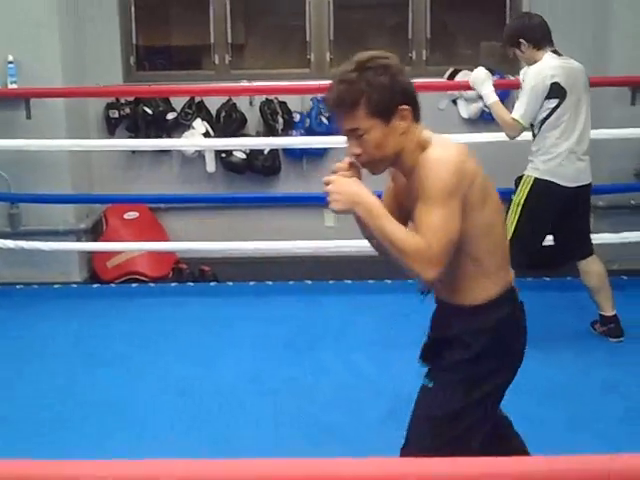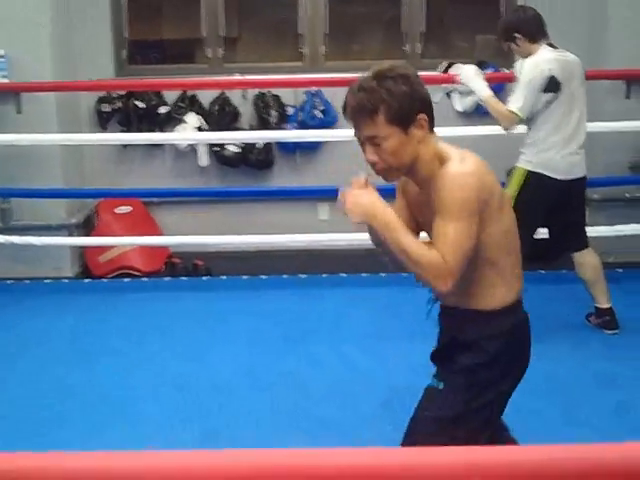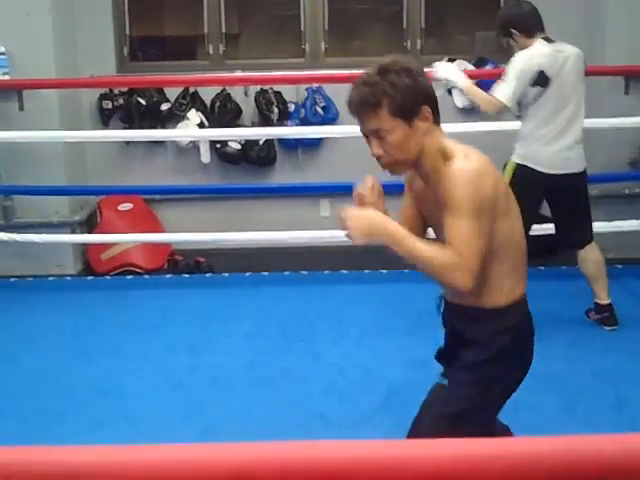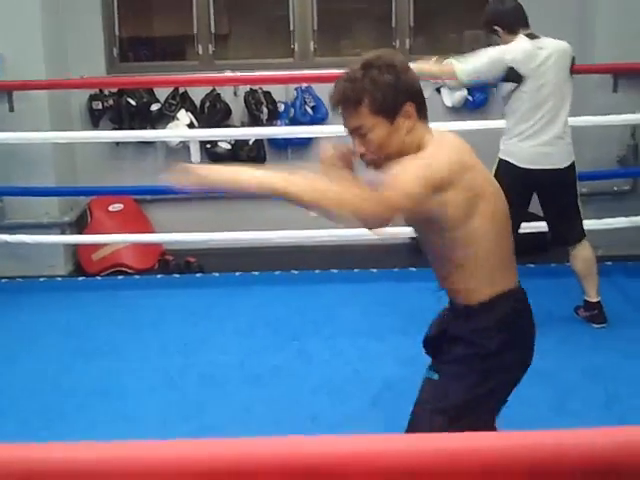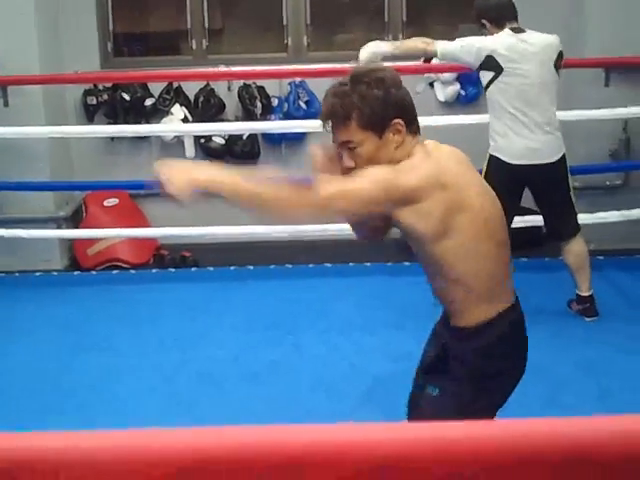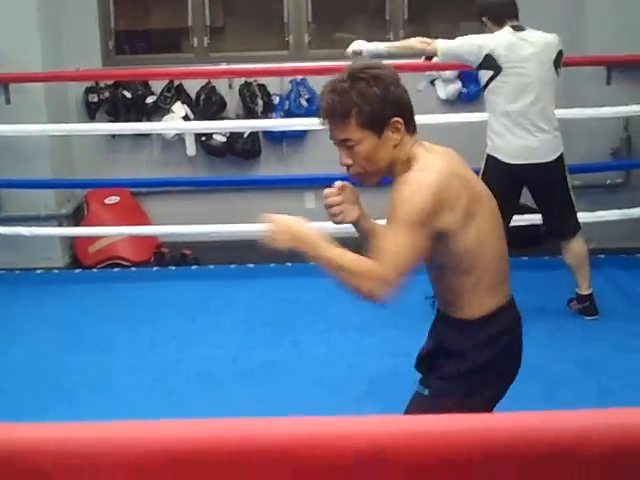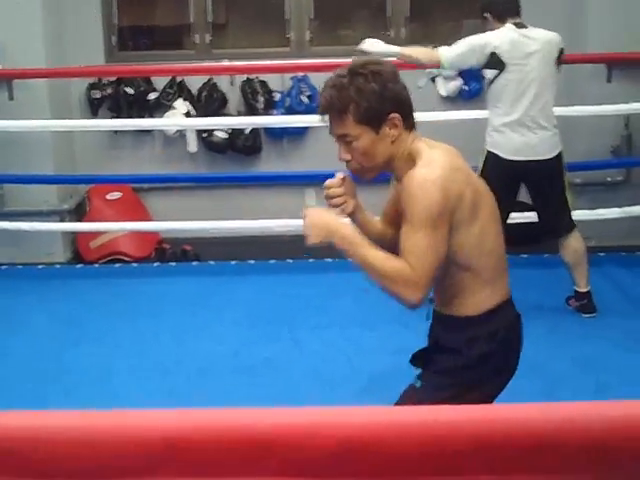
dt=0.1s
person 1, frame 1
left shoulder: (441, 162)
right shoulder: (401, 165)
left elbow: (427, 264)
right elbow: (389, 242)
left wrist: (364, 201)
right wrist: (357, 199)
left hip: (481, 332)
right hip: (462, 322)
left knee: (423, 463)
right knee: (478, 420)
person 1, frame 2
left shoulder: (459, 176)
right shoulder: (413, 177)
left elbow: (442, 276)
right elbow: (401, 248)
left wrist: (378, 215)
right wrist: (371, 209)
left hip: (491, 339)
right hip: (470, 327)
right knee: (475, 423)
person 1, frame 3
left shoulder: (469, 171)
right shoulder: (420, 171)
left elbow: (459, 275)
right elbow: (409, 238)
left wrist: (383, 228)
right wrist: (377, 213)
left hip: (493, 336)
right hip: (470, 323)
right knee: (464, 425)
person 1, frame 4
left shoulder: (439, 163)
right shoulder: (438, 151)
left elbow: (362, 207)
right elbow: (375, 212)
left wrist: (251, 178)
right wrist: (344, 174)
left hip: (493, 332)
right hip: (475, 318)
right knee: (467, 422)
person 1, frame 5
left shoulder: (413, 179)
right shoulder: (436, 158)
left elbow: (300, 199)
right elbow: (374, 225)
left wrist: (202, 176)
left hip: (486, 349)
right hip: (472, 330)
right knee: (424, 413)
person 1, frame 6
left shoulder: (421, 184)
right shoulder: (427, 168)
left elbow: (378, 282)
right elbow: (393, 250)
left wrist: (305, 239)
right wrist: (358, 219)
left hip: (475, 345)
right hip: (465, 329)
person 1, frame 7
left shoulder: (430, 181)
right shoulder: (421, 163)
left elbow: (410, 287)
right elbow: (393, 247)
left wrist: (340, 234)
right wrist: (353, 212)
left hip: (476, 344)
right hip: (482, 332)
person 2, frame 1
left shoulder: (539, 74)
right shoulder: (576, 69)
left elbow: (513, 128)
left wrist: (486, 90)
left hip: (546, 177)
right hip: (579, 177)
left knee: (509, 254)
right knee: (582, 252)
right ankle: (610, 320)
person 2, frame 2
left shoulder: (535, 66)
right shoulder: (573, 61)
left elbow: (508, 120)
left wrist: (477, 84)
left hip: (538, 170)
right hip: (573, 170)
right knee: (578, 244)
right ankle: (605, 312)
person 2, frame 3
left shoulder: (527, 61)
right shoulder: (574, 54)
left elbow: (491, 106)
left wrist: (457, 77)
left hip: (533, 166)
right hip: (572, 165)
right knee: (582, 239)
right ankle: (604, 308)
person 2, frame 4
left shoulder: (504, 56)
right shoulder: (563, 49)
left elbow: (450, 72)
left hip: (518, 162)
right hip: (560, 160)
right knee: (574, 236)
right ankle: (594, 305)
person 2, frame 5
left shoulder: (486, 47)
right shoulder: (552, 43)
left elbow: (426, 47)
left wrist: (379, 49)
left hip: (507, 157)
right hip: (549, 155)
right knee: (568, 231)
right ankle: (586, 299)
person 2, frame 6
left shoulder: (486, 46)
right shoulder: (552, 42)
left elbow: (425, 46)
left wrist: (373, 47)
left hip: (505, 157)
right hip: (548, 154)
right knee: (568, 230)
right ankle: (586, 298)
person 2, frame 7
left shoulder: (487, 43)
right shoulder: (552, 40)
left elbow: (430, 57)
left wrist: (384, 48)
left hip: (503, 152)
right hip: (546, 151)
right knee: (563, 226)
right ankle: (583, 295)
